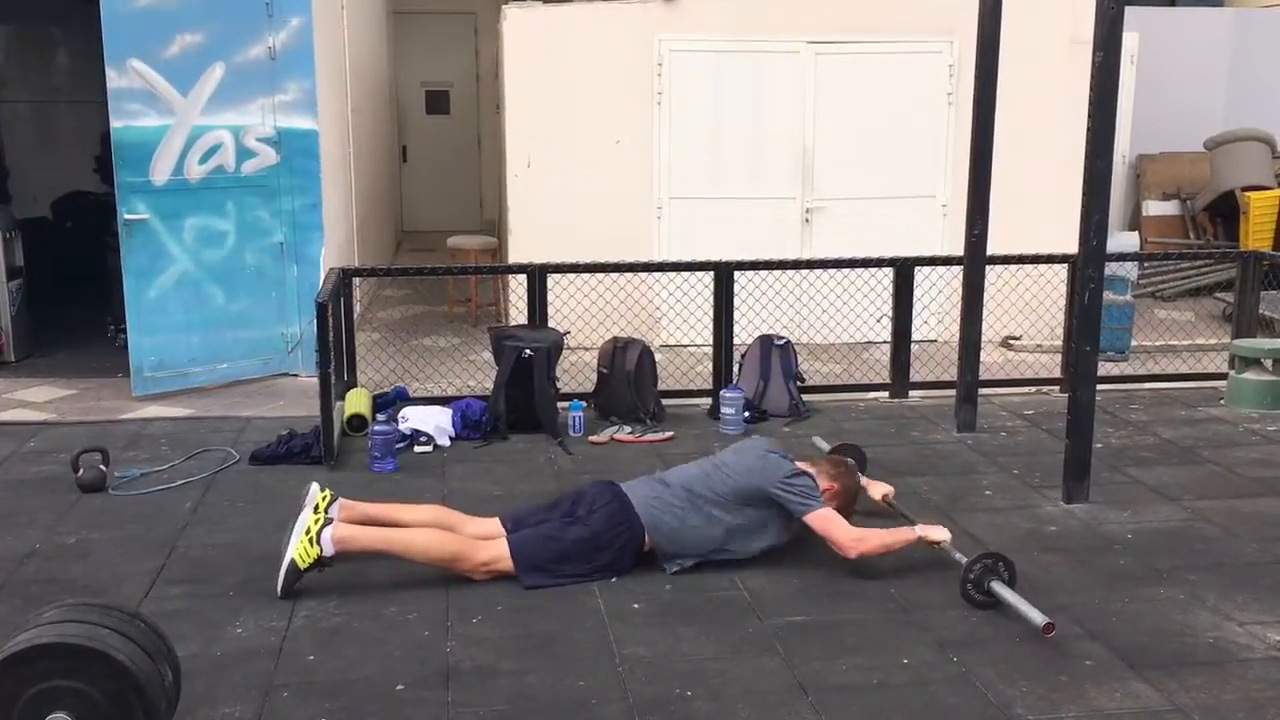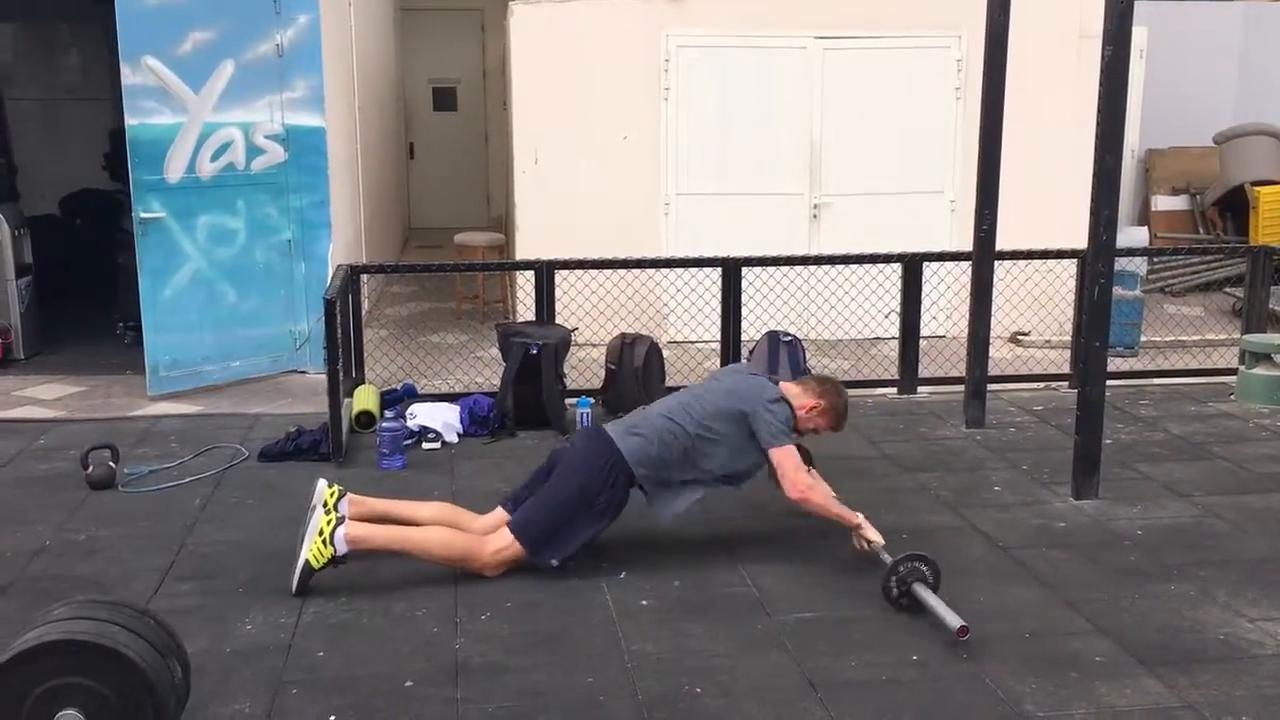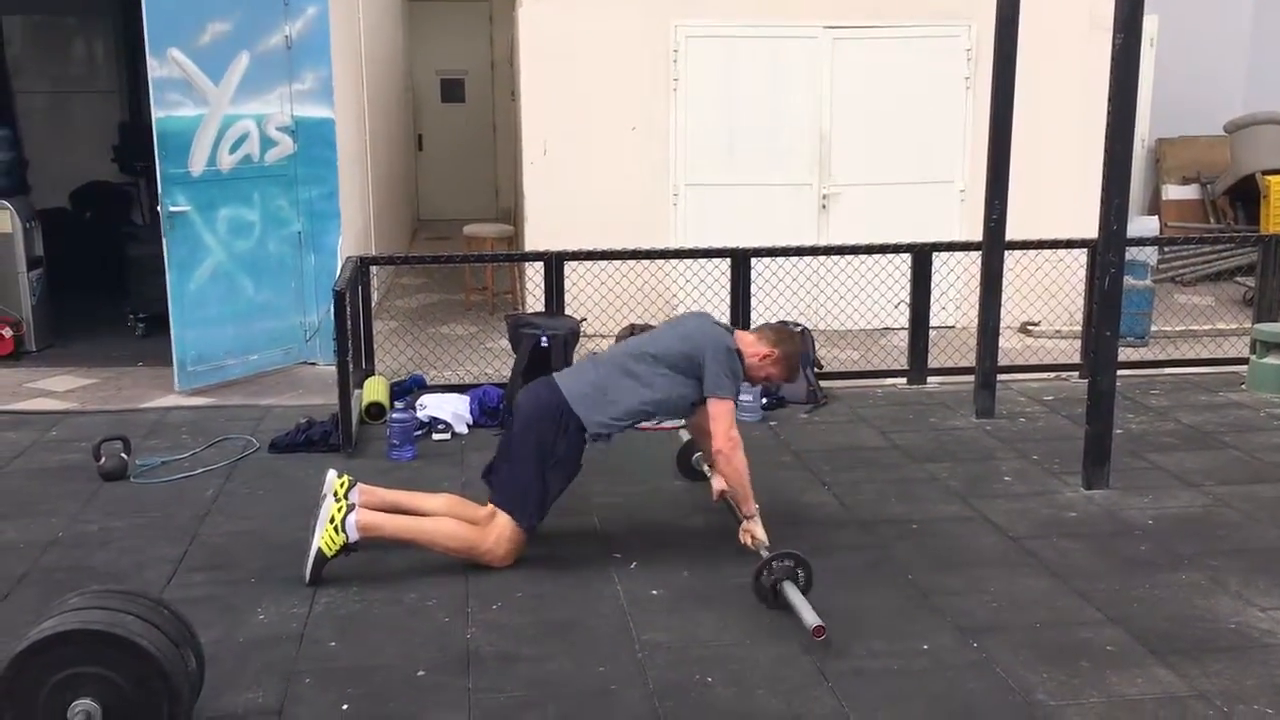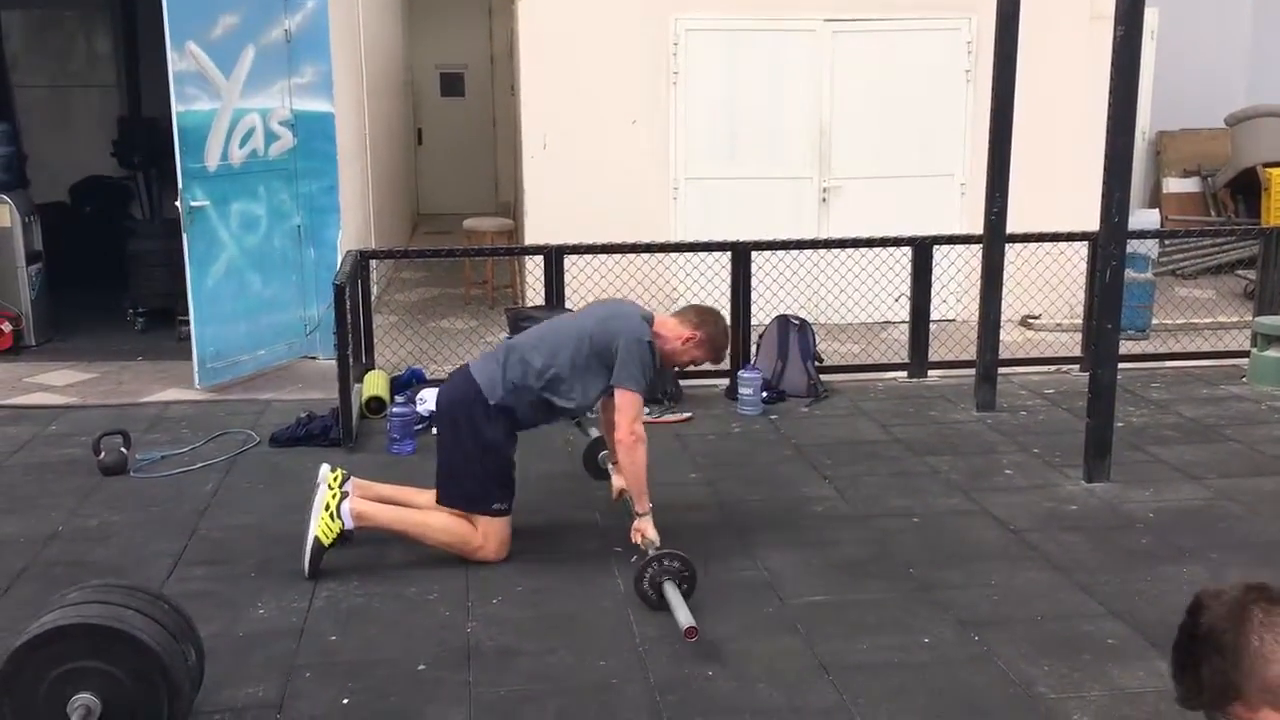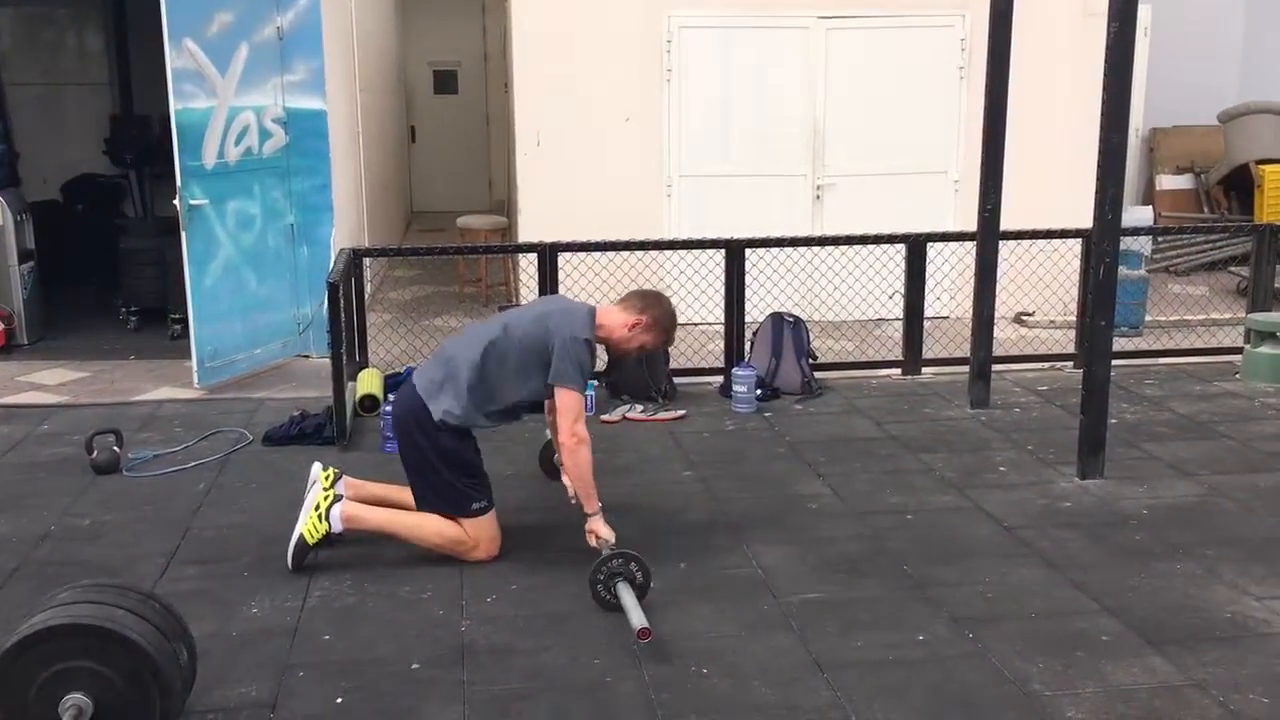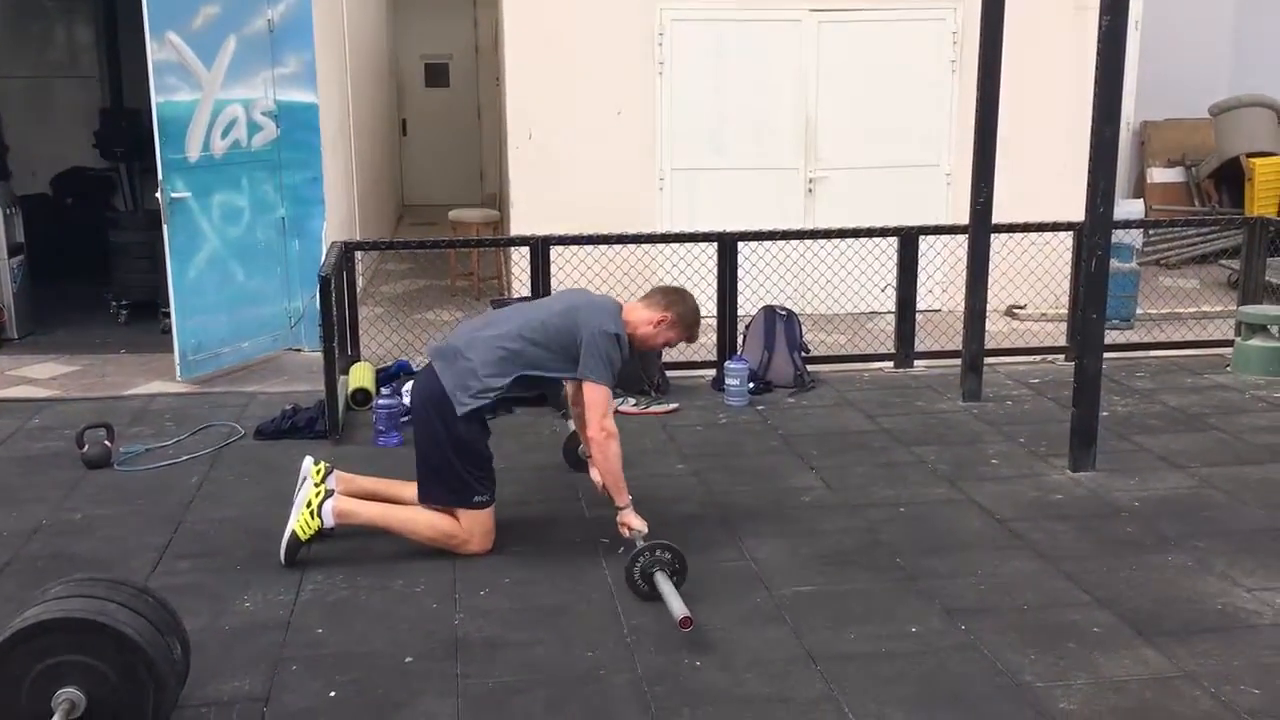
dt=0.5s
person 1, frame 1
left shoulder: (770, 450)
right shoulder: (790, 483)
right elbow: (853, 545)
left wrist: (862, 481)
right wrist: (920, 532)
left hip: (609, 498)
right hip: (619, 531)
left knee: (472, 528)
right knee: (477, 559)
left ankle: (337, 508)
right ankle: (334, 538)
person 1, frame 2
left shoulder: (753, 379)
right shoulder: (770, 404)
right elbow: (798, 489)
left wrist: (805, 467)
right wrist: (855, 521)
left hip: (594, 446)
right hip: (607, 468)
left knee: (483, 525)
right knee: (491, 554)
left ankle: (346, 504)
right ankle: (344, 535)
person 1, frame 3
left shoulder: (707, 331)
right shoulder: (724, 352)
left elbow: (696, 409)
right elbow: (727, 441)
left wrist: (716, 472)
right wrist: (750, 514)
left hip: (547, 399)
right hip: (561, 417)
left knee: (486, 516)
right knee: (496, 546)
left ankle: (355, 494)
right ankle: (356, 522)
person 1, frame 4
left shoulder: (628, 319)
right shoulder: (639, 341)
left elbow: (607, 401)
right elbow: (630, 435)
left wrist: (616, 467)
right wrist: (643, 513)
left hip: (471, 391)
right hip: (481, 404)
left knee: (465, 509)
right knee: (488, 542)
left ankle: (347, 487)
right ankle: (351, 511)
person 1, frame 5
left shoulder: (571, 316)
right shoulder: (575, 336)
left elbow: (554, 404)
right elbow: (573, 435)
left wrist: (564, 468)
right wrist: (594, 515)
left hip: (426, 398)
right hip: (434, 411)
left knee: (449, 506)
right knee: (480, 543)
left ankle: (339, 487)
right ankle: (340, 513)
person 1, frame 6
left shoulder: (596, 311)
right shoulder: (606, 332)
left elbow: (578, 395)
right elbow: (601, 428)
left wrist: (592, 460)
right wrist: (624, 505)
left hip: (445, 381)
right hip: (454, 396)
left knee: (443, 499)
right knee: (473, 535)
left ankle: (330, 480)
right ankle: (333, 508)
